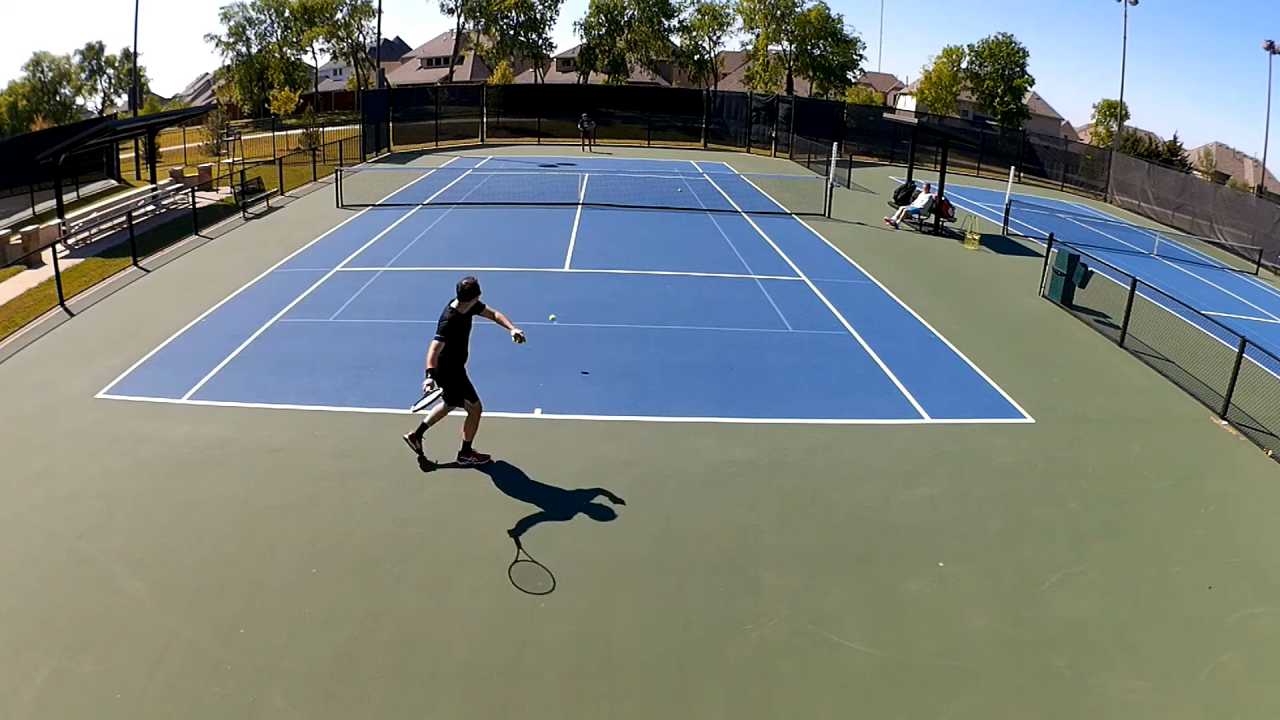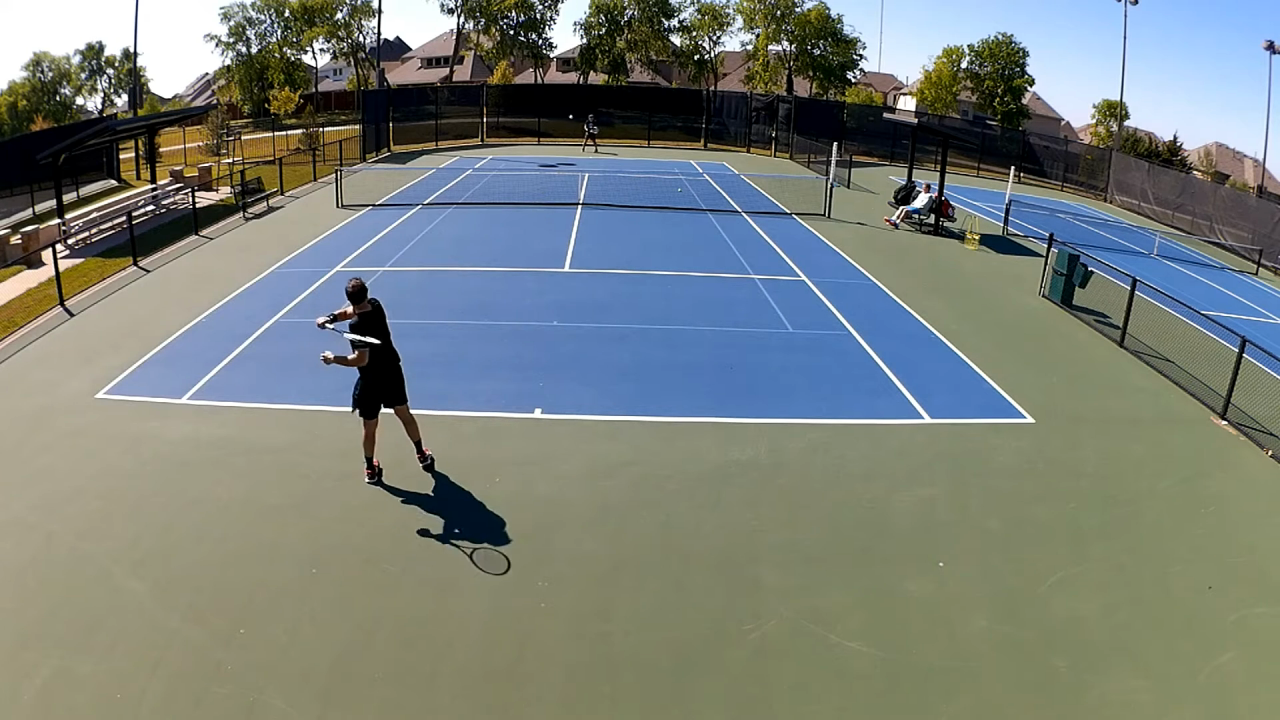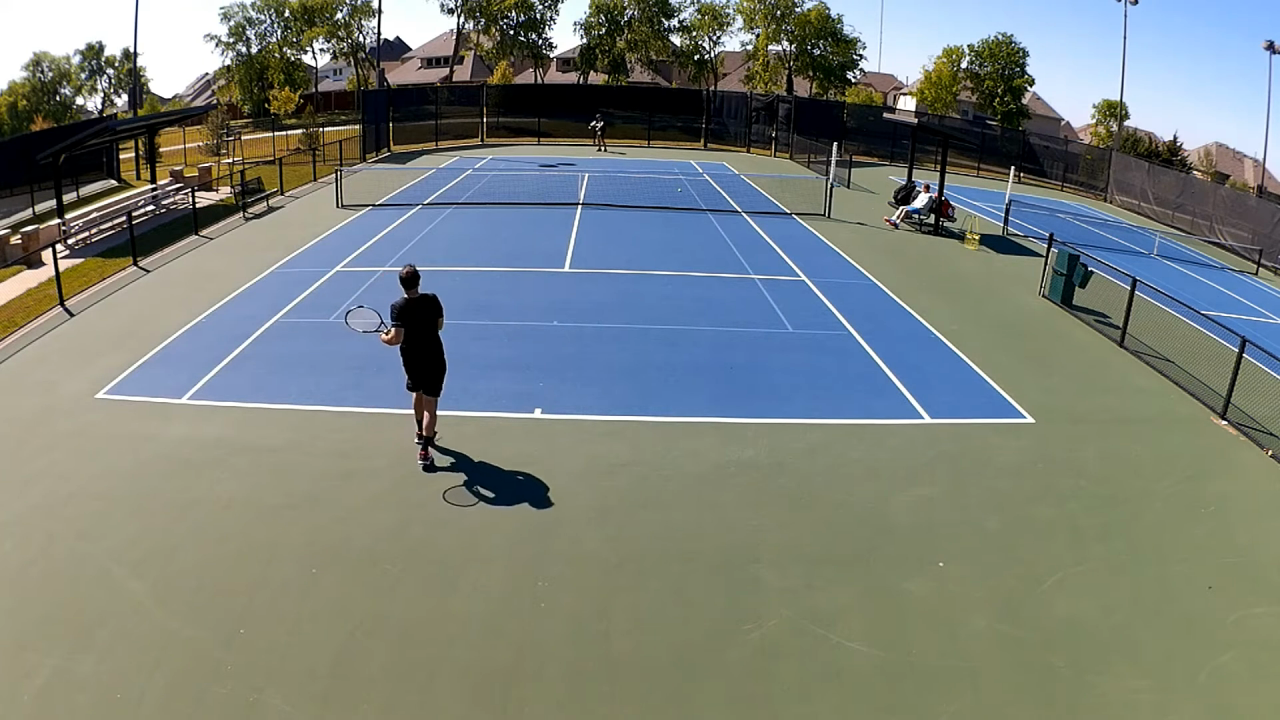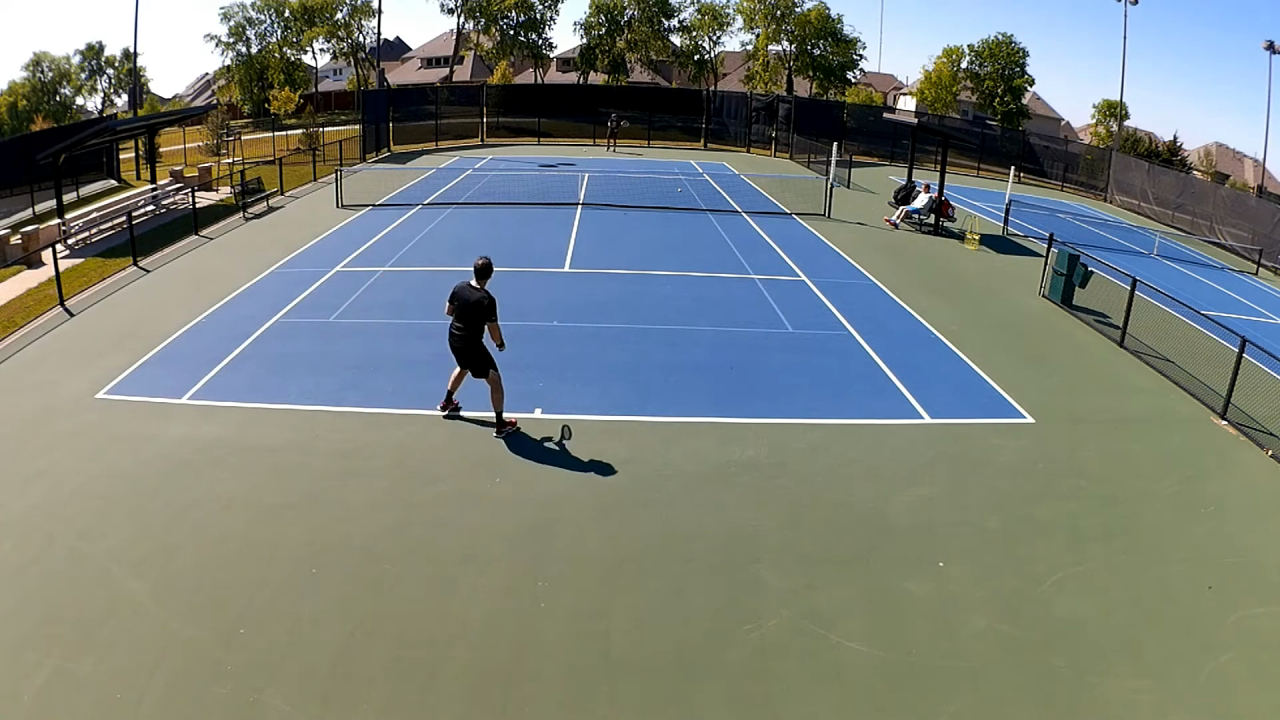
dt=1s
person 1, frame 1
left shoulder: (471, 305)
right shoulder: (449, 321)
left elbow: (492, 313)
right elbow: (434, 349)
left wrist: (513, 329)
right wrist: (430, 374)
left hip: (449, 369)
right hip: (449, 372)
left knee: (447, 405)
right knee: (475, 410)
left ankle: (416, 436)
right ankle: (465, 453)
person 1, frame 2
left shoulder: (357, 325)
right shoulder: (375, 305)
left elbow: (361, 360)
right elbow: (349, 312)
left wrist: (335, 360)
right wrist: (329, 318)
left hip: (372, 380)
right hip: (393, 372)
left knee: (369, 426)
right knee: (404, 414)
left ankle: (371, 470)
right ankle: (422, 455)
person 1, frame 3
left shoulder: (397, 307)
right shoulder: (432, 300)
left elbow: (396, 339)
left wrist: (384, 336)
left hip: (411, 360)
right hip: (434, 359)
left knee: (418, 394)
right knee: (430, 405)
left ankle: (422, 433)
right ankle: (425, 450)
person 1, frame 4
left shoulder: (459, 288)
right shoulder: (487, 300)
left elbow: (448, 310)
right elbow: (494, 330)
right wrist: (500, 344)
left hip: (454, 340)
right hip: (472, 345)
left knee: (463, 368)
right knee: (495, 382)
left ankle: (447, 402)
right ankle: (500, 424)
